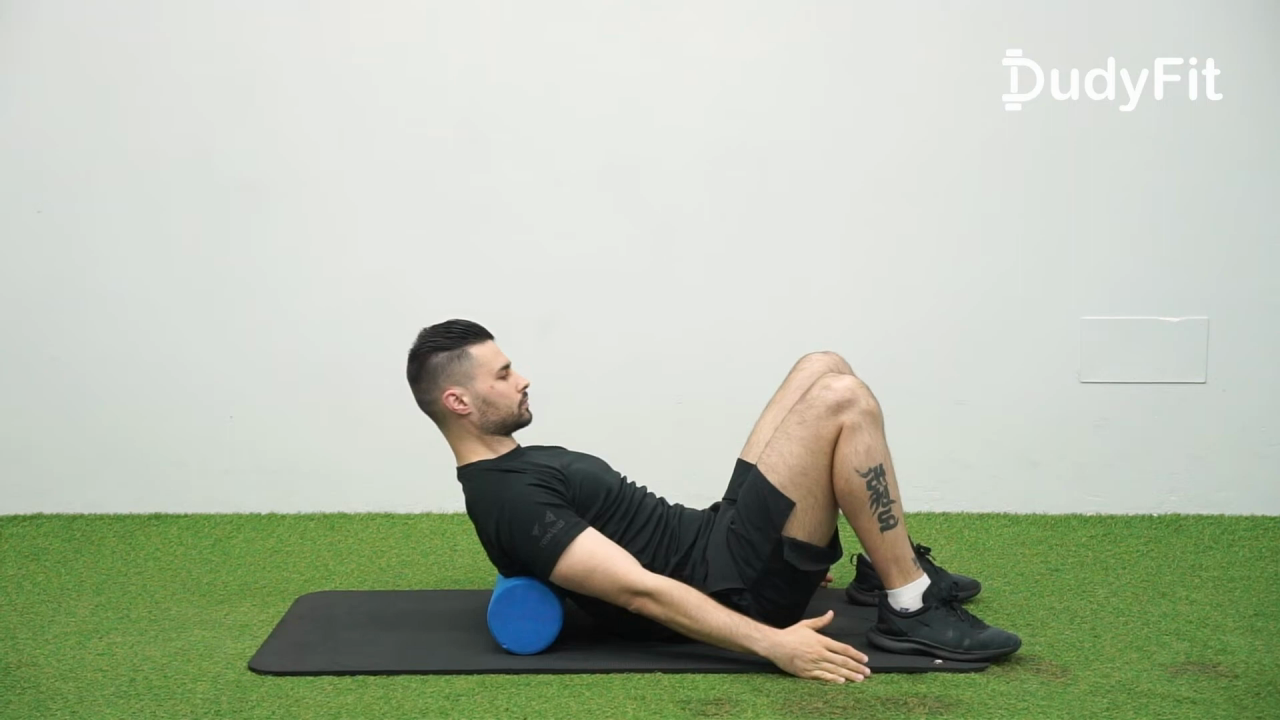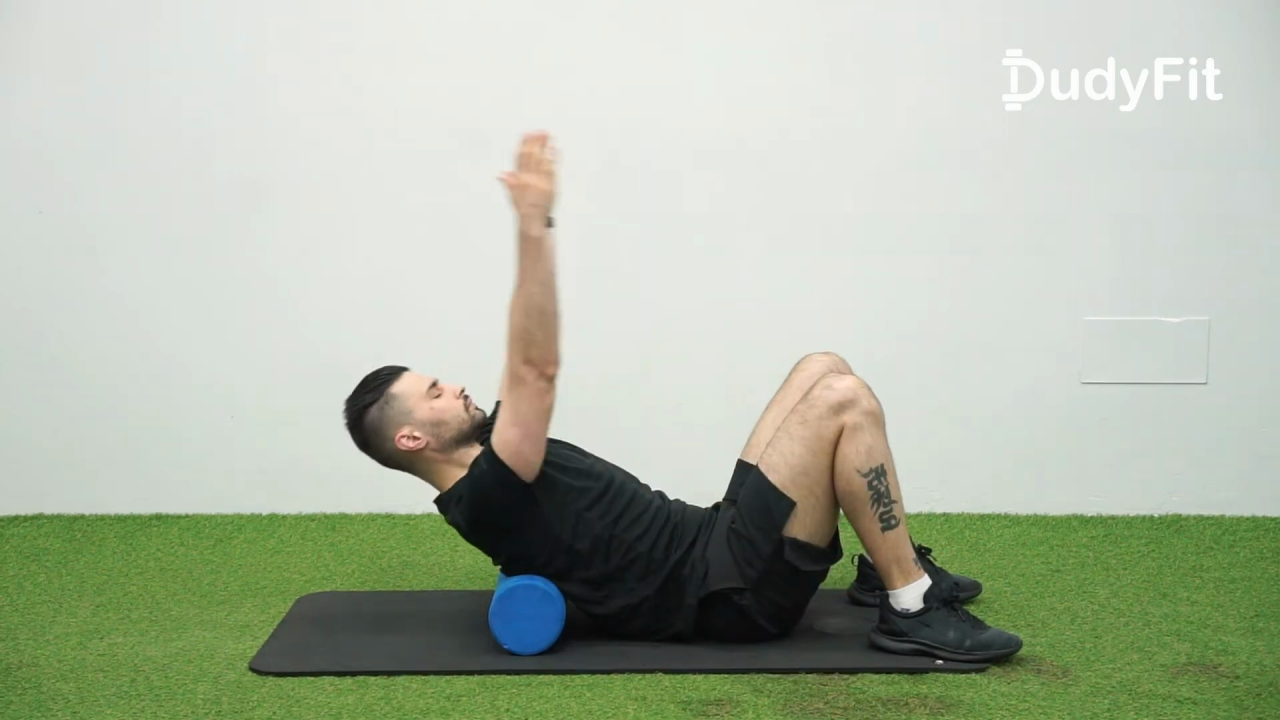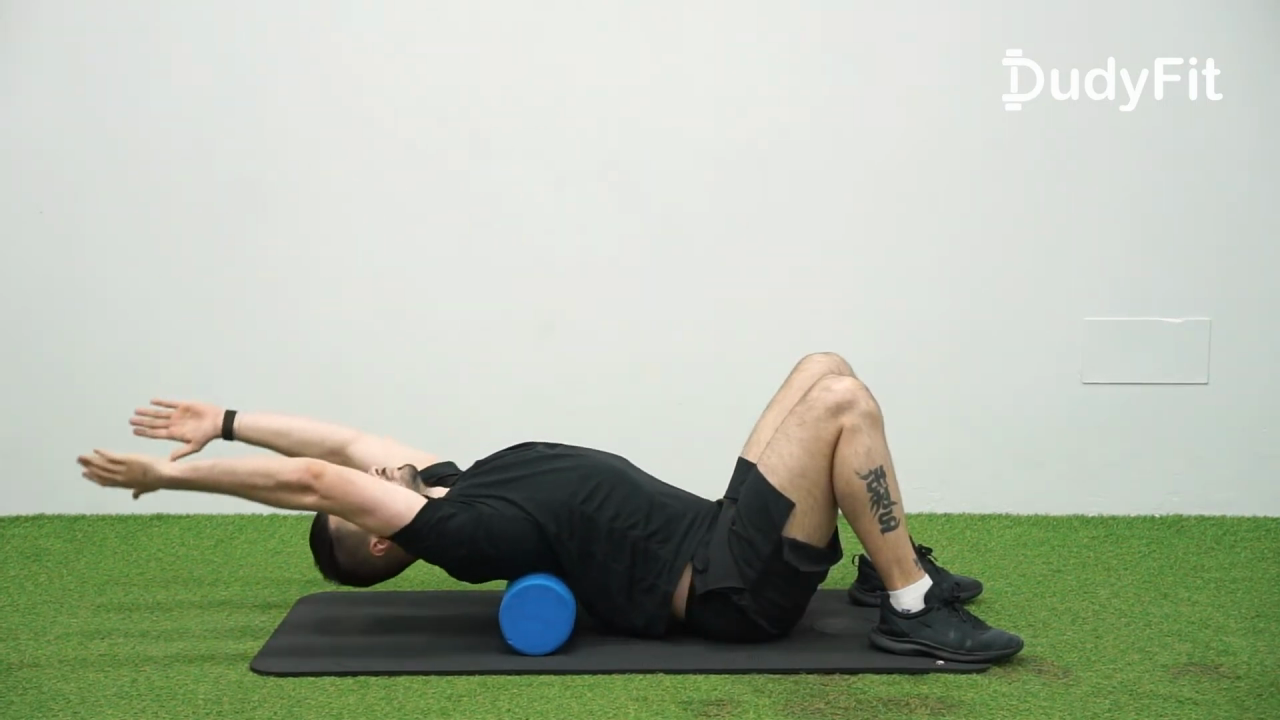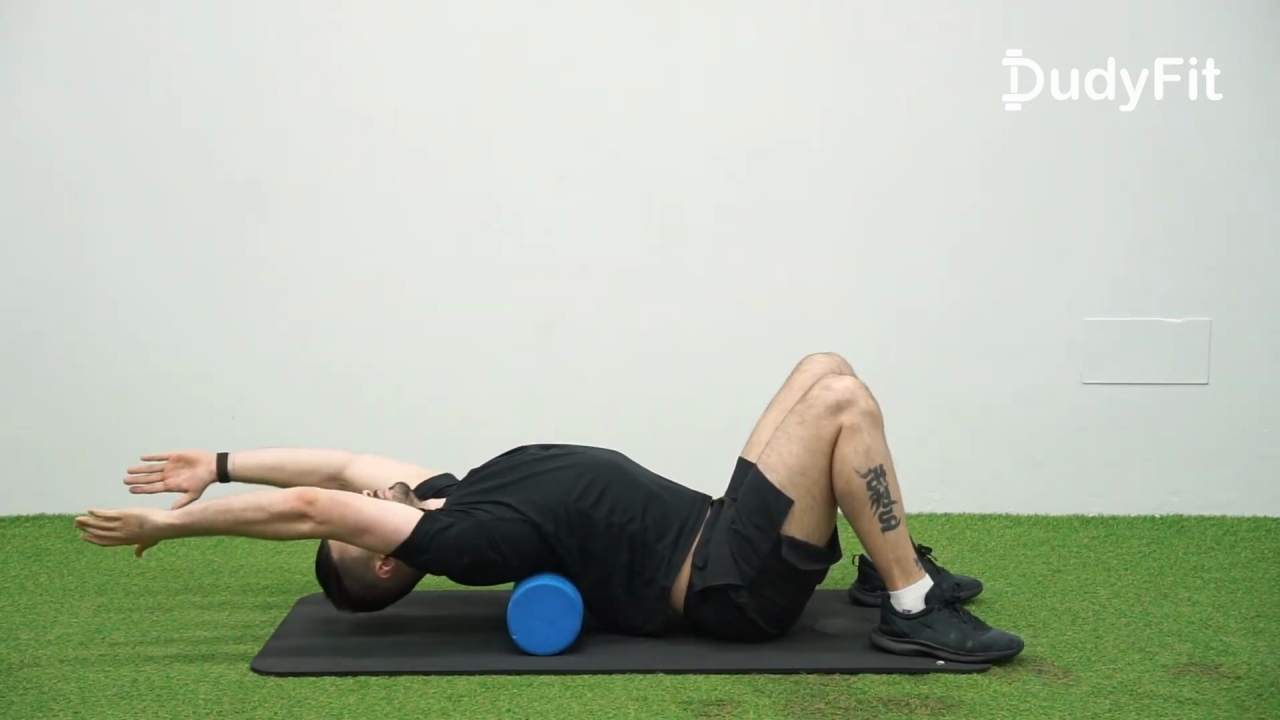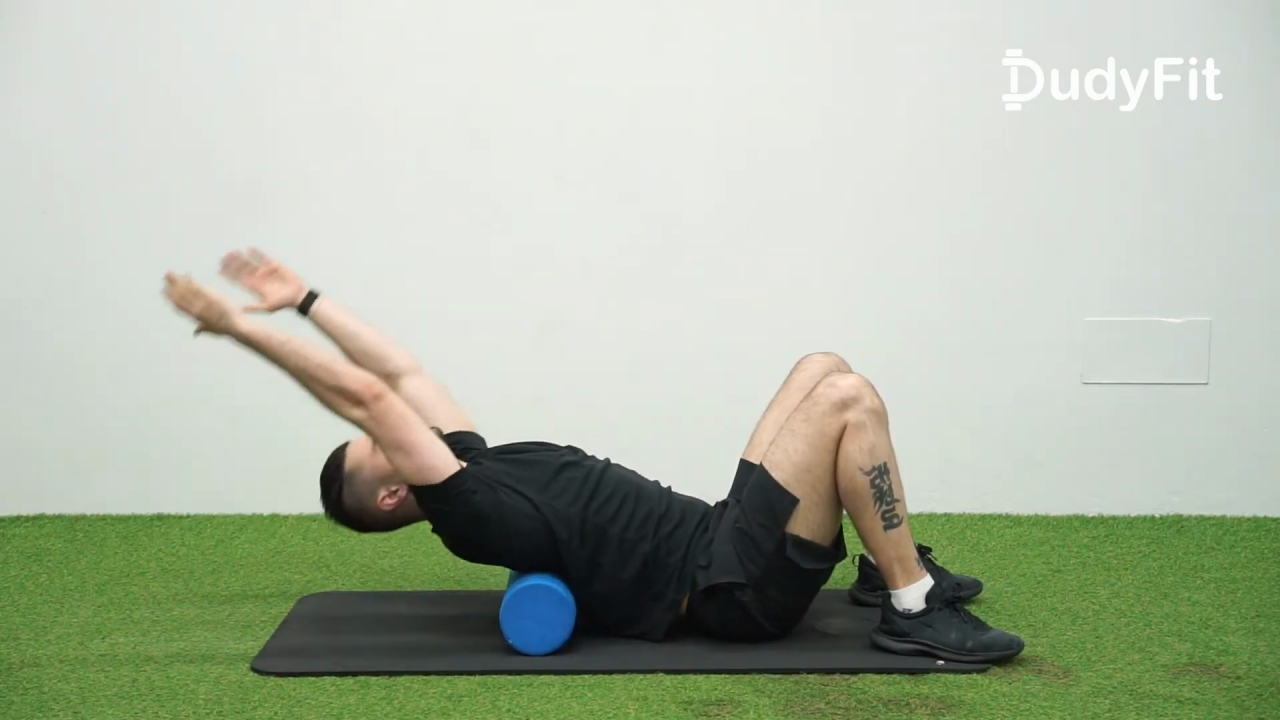
dt=1s
person 1, frame 1
left shoulder: (524, 466)
right shoulder: (508, 501)
right elbow: (641, 591)
right wrist: (773, 644)
left hip: (719, 540)
right hip: (737, 582)
left knee: (824, 370)
right knee: (844, 403)
left ankle: (890, 568)
right ankle: (912, 610)
person 1, frame 2
left shoulder: (495, 462)
right shoulder: (489, 499)
left elbow: (532, 363)
right elbow: (534, 368)
left wrist: (535, 223)
right wrist: (533, 227)
left hip: (716, 550)
right hip: (729, 588)
left knee: (822, 372)
right knee: (845, 403)
left ankle: (896, 570)
right ankle: (912, 611)
person 1, frame 3
left shoulder: (458, 488)
right shoulder: (461, 532)
left elbow: (345, 443)
right elbow: (318, 475)
left wrist: (222, 423)
right wrist: (173, 475)
left hip: (723, 542)
right hip: (734, 583)
left knee: (826, 371)
right knee: (844, 403)
left ankle: (897, 571)
right ankle: (913, 610)
person 1, frame 4
left shoulder: (453, 499)
right shoulder: (459, 542)
left elbow: (342, 465)
right elbow: (315, 504)
left wrist: (217, 465)
right wrist: (170, 521)
left hip: (722, 540)
right hip: (734, 582)
left knee: (826, 370)
right knee: (842, 402)
left ankle: (891, 569)
right ankle: (912, 610)
person 1, frame 5
left shoulder: (470, 470)
right shoulder: (471, 509)
left elbow: (400, 377)
right elbow: (366, 395)
left wrist: (301, 299)
right wrist: (239, 328)
left hip: (714, 547)
right hip: (731, 590)
left knee: (823, 370)
right knee: (848, 399)
left ankle: (893, 571)
right ankle: (918, 607)
